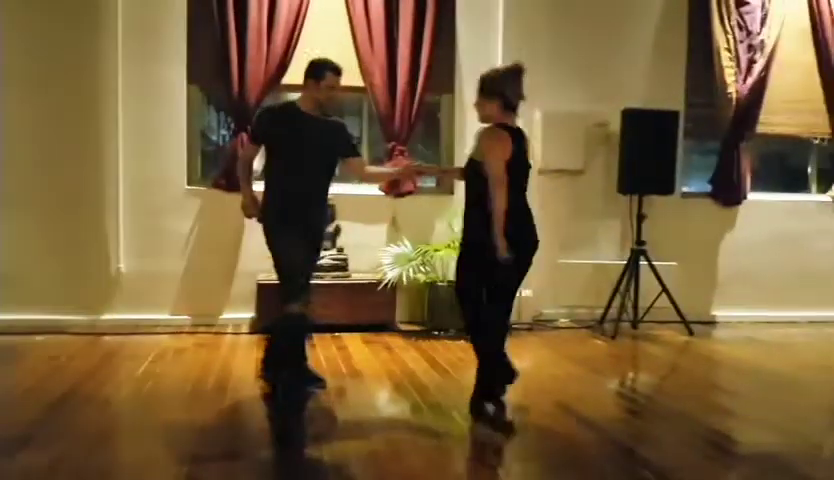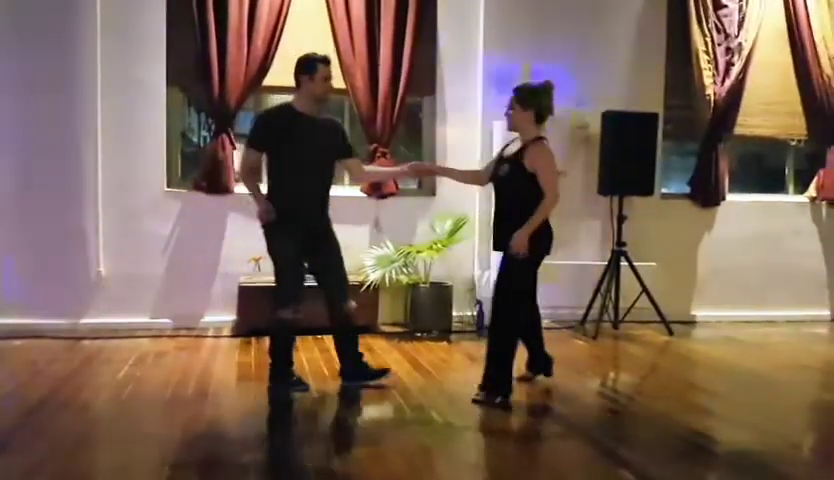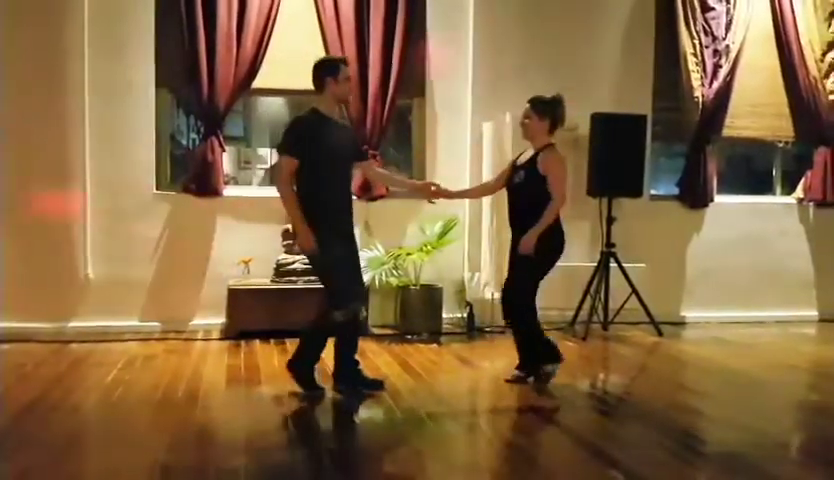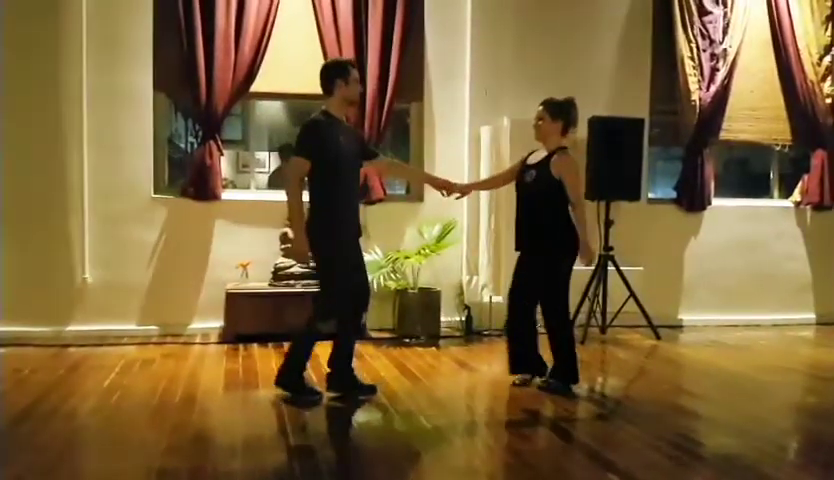
dt=0.5s
person 1, frame 1
left shoulder: (336, 130)
right shoulder: (274, 117)
left elbow: (362, 171)
right elbow: (246, 157)
left wrist: (398, 172)
right wrist: (247, 194)
left hip: (313, 223)
right hip: (280, 219)
left knee: (295, 295)
right knee: (296, 294)
left ankle: (275, 364)
right ankle: (294, 367)
person 1, frame 2
left shoulder: (331, 129)
right shoulder: (272, 120)
left elbow: (360, 173)
right elbow: (247, 167)
left wrist: (400, 172)
right wrist: (260, 199)
left hip: (318, 224)
right hip: (284, 225)
left knee: (339, 295)
right knee: (288, 299)
left ankle: (353, 366)
right ankle: (281, 371)
person 1, frame 3
left shoulder: (346, 132)
right shoulder: (303, 126)
left elbow: (372, 171)
right elbow: (283, 179)
left wrist: (414, 185)
right wrist: (301, 228)
left hip: (342, 230)
right hip: (318, 232)
left knee: (353, 302)
right knee: (345, 301)
left ankle: (347, 372)
right ankle: (302, 362)
person 1, frame 4
left shoulder: (351, 134)
right shoulder: (316, 127)
left elbow: (387, 166)
right elbow: (293, 181)
left wrist: (432, 180)
right wrist: (299, 235)
left hip: (345, 233)
right hip: (327, 233)
left knee: (355, 301)
right knee: (332, 307)
left ankle: (340, 373)
right ankle: (292, 374)
person 2, frame 1
left shoulder: (490, 137)
right shoulder: (518, 137)
left elbow: (498, 186)
left wrist: (498, 236)
left hip: (487, 239)
right hip: (521, 238)
left knee: (473, 307)
right knee: (497, 313)
left ankle: (495, 382)
right ankle: (489, 393)
person 2, frame 2
left shoulder: (538, 150)
right shoulder: (511, 148)
left elbow: (551, 196)
right elbow: (481, 177)
left wrist: (526, 232)
right wrist: (439, 170)
left hip: (529, 240)
right hip: (513, 239)
left knee: (505, 306)
right knee: (521, 302)
left ankle: (495, 387)
right ankle: (540, 361)
person 2, frame 3
left shoulder: (550, 157)
right shoulder: (522, 157)
left elbow: (558, 200)
right elbow: (492, 187)
left wrist: (534, 233)
right wrist: (452, 194)
left hip: (543, 241)
right hip: (523, 241)
left knee: (514, 298)
right knee: (521, 300)
left ankle: (546, 356)
right ankle: (532, 365)
person 2, frame 4
left shoulder: (562, 160)
right shoulder: (532, 157)
left elbow: (576, 203)
right elbow: (502, 178)
left wrist: (585, 242)
right wrist: (470, 187)
left hip: (557, 244)
right hip: (533, 244)
left knee: (554, 308)
right knee: (519, 303)
left ankle: (564, 375)
right ankle: (531, 366)
